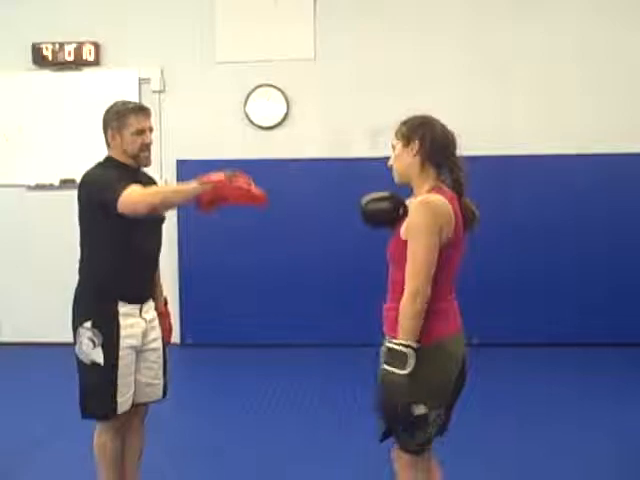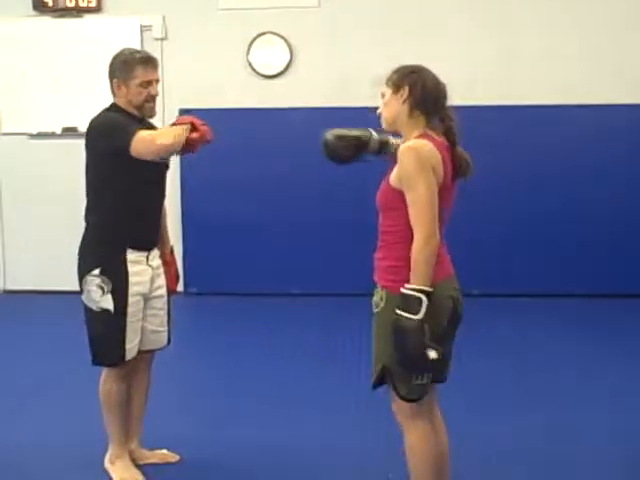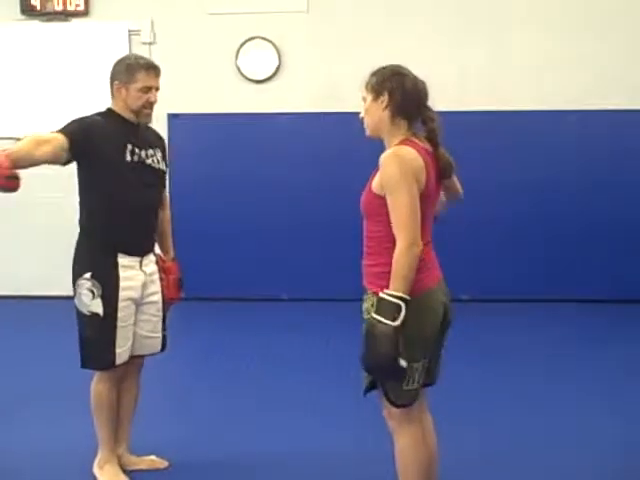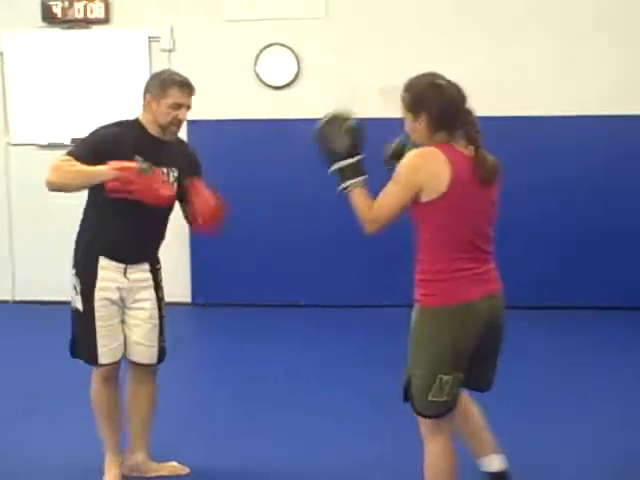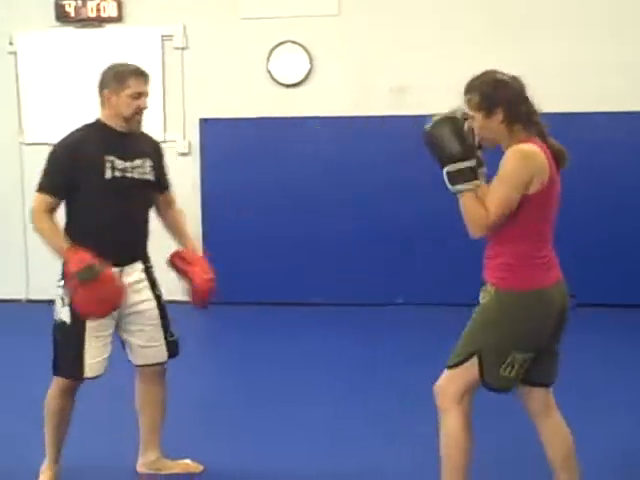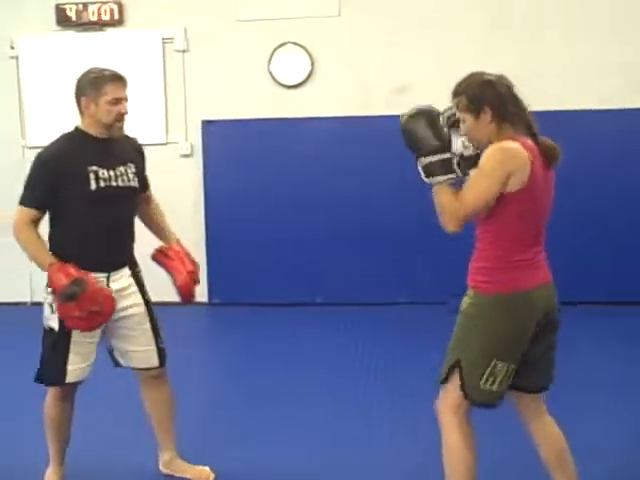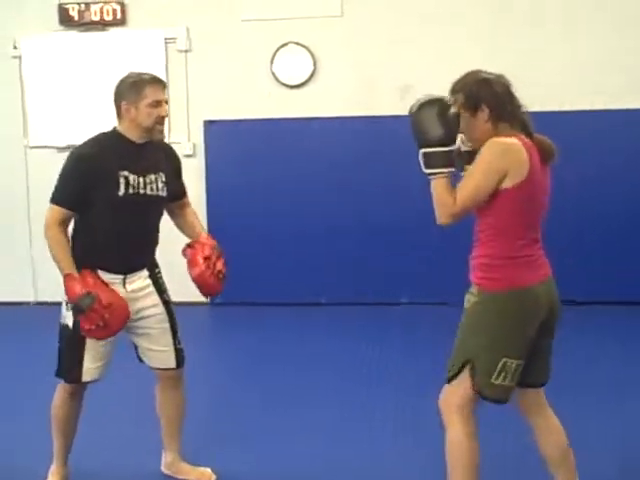
dt=0.5s
person 1, frame 1
left shoulder: (146, 182)
right shoulder: (99, 180)
right elbow: (141, 203)
left wrist: (159, 302)
right wrist: (202, 187)
left hip: (144, 312)
right hip: (107, 315)
left knee: (137, 410)
right knee: (112, 416)
person 1, frame 2
left shoulder: (151, 130)
right shoulder: (106, 125)
right elbow: (157, 148)
left wrist: (166, 249)
right wrist: (184, 130)
left hip: (148, 258)
right hip: (111, 261)
left knee: (143, 355)
right knee: (117, 361)
left ankle: (133, 445)
person 1, frame 3
left shoulder: (155, 140)
right shoulder: (89, 129)
right elbow: (48, 145)
left wrist: (169, 257)
left hip: (145, 265)
right hip: (102, 266)
left knee: (134, 363)
right knee: (108, 365)
person 1, frame 4
left shoulder: (182, 153)
right shoulder: (110, 138)
left elbow: (198, 212)
right elbow: (55, 177)
left wrist: (206, 209)
right wrist: (108, 171)
left hip: (144, 271)
right hip: (99, 267)
left knee: (145, 365)
right knee: (104, 367)
person 1, frame 5
left shoulder: (148, 147)
right shoulder: (75, 146)
left elbow: (165, 202)
right elbow: (39, 213)
left wrist: (191, 250)
right wrist: (73, 259)
left hip: (136, 275)
left knee: (153, 367)
right knee: (70, 376)
person 1, frame 6
left shoulder: (130, 149)
right shoulder: (55, 158)
right elbow: (23, 224)
left wrist: (173, 245)
right wrist: (56, 274)
left hip: (125, 278)
right hip: (76, 284)
left knee: (154, 370)
right knee: (62, 384)
person 1, frame 7
left shoulder: (165, 156)
right shoulder: (89, 157)
left elbow: (180, 205)
right elbow: (55, 224)
left wrist: (202, 241)
right wrist: (74, 282)
left hip: (144, 279)
right hip: (94, 283)
left knee: (171, 371)
right knee: (73, 382)
person 2, frame 1
left shoulder: (428, 207)
right shoulder: (442, 201)
left elbow: (417, 292)
left wrist: (397, 364)
right wrist: (401, 216)
left hip: (424, 347)
right hip: (440, 341)
person 2, frame 2
left shoulder: (416, 153)
right shoulder: (430, 145)
left elbow: (426, 237)
left wrist: (414, 309)
right wrist: (373, 142)
left hip: (410, 293)
right hip: (427, 289)
left knee: (409, 409)
right knee: (421, 403)
person 2, frame 3
left shoulder: (397, 159)
right shoulder: (421, 152)
left elbow: (409, 244)
right elbow: (452, 192)
left wrist: (389, 315)
left hip: (401, 299)
right hip: (423, 293)
left knee: (400, 414)
right knee: (412, 408)
person 2, frame 4
left shoulder: (422, 161)
right shoulder: (484, 163)
left elbow: (372, 221)
left wrist: (346, 164)
left hip: (444, 308)
right hip: (488, 299)
left knee: (434, 424)
right knee: (450, 395)
person 2, frame 5
left shoulder: (522, 156)
right shoulder: (535, 152)
left elbow: (480, 225)
right elbow: (496, 209)
left wrist: (457, 166)
right wrist: (468, 162)
left hip: (516, 296)
right hip: (544, 292)
left knee: (450, 393)
right knee: (540, 405)
person 2, frame 6
left shoulder: (502, 155)
right shoulder: (537, 153)
left elbow: (453, 220)
left wrist: (433, 159)
right wrist: (466, 166)
left hip: (499, 300)
right hip: (537, 294)
left knee: (451, 409)
right knee: (531, 405)
person 2, frame 7
left shoulder: (500, 149)
right shoulder: (531, 149)
left elbow: (448, 213)
left wrist: (435, 151)
right wrist: (463, 158)
left hip: (503, 295)
right hip: (536, 290)
left knee: (454, 406)
right knee: (532, 401)
